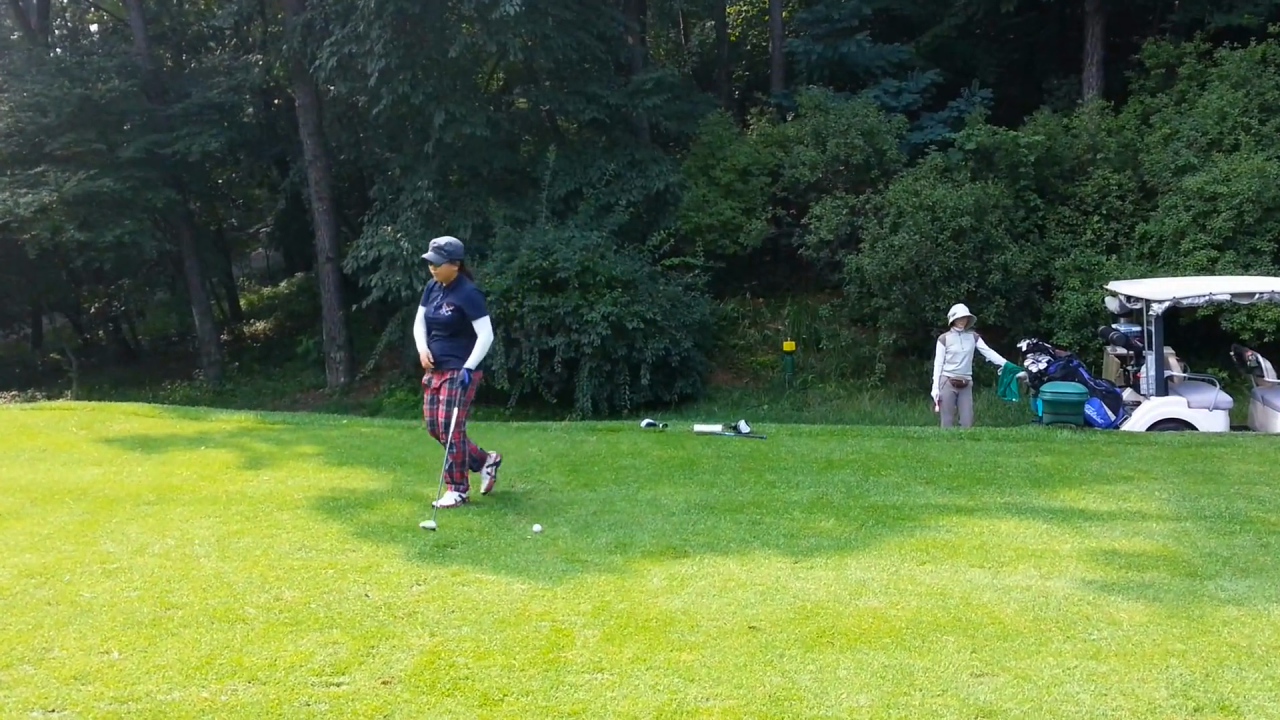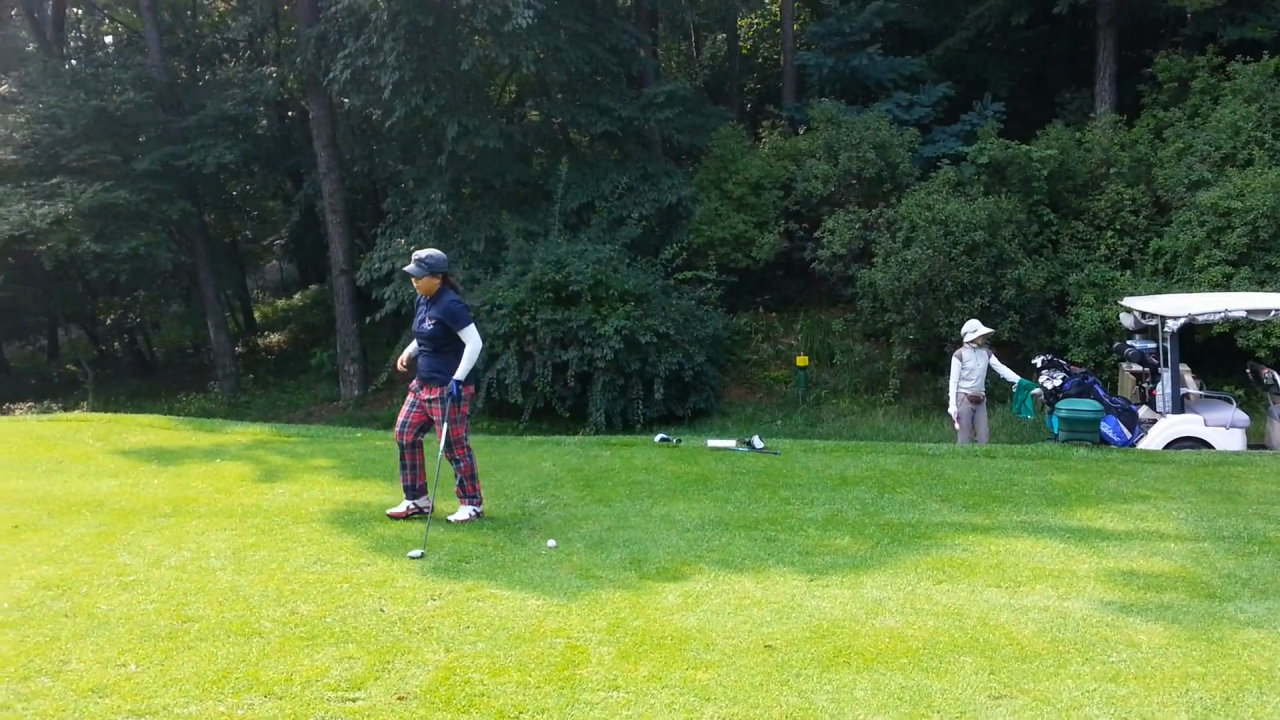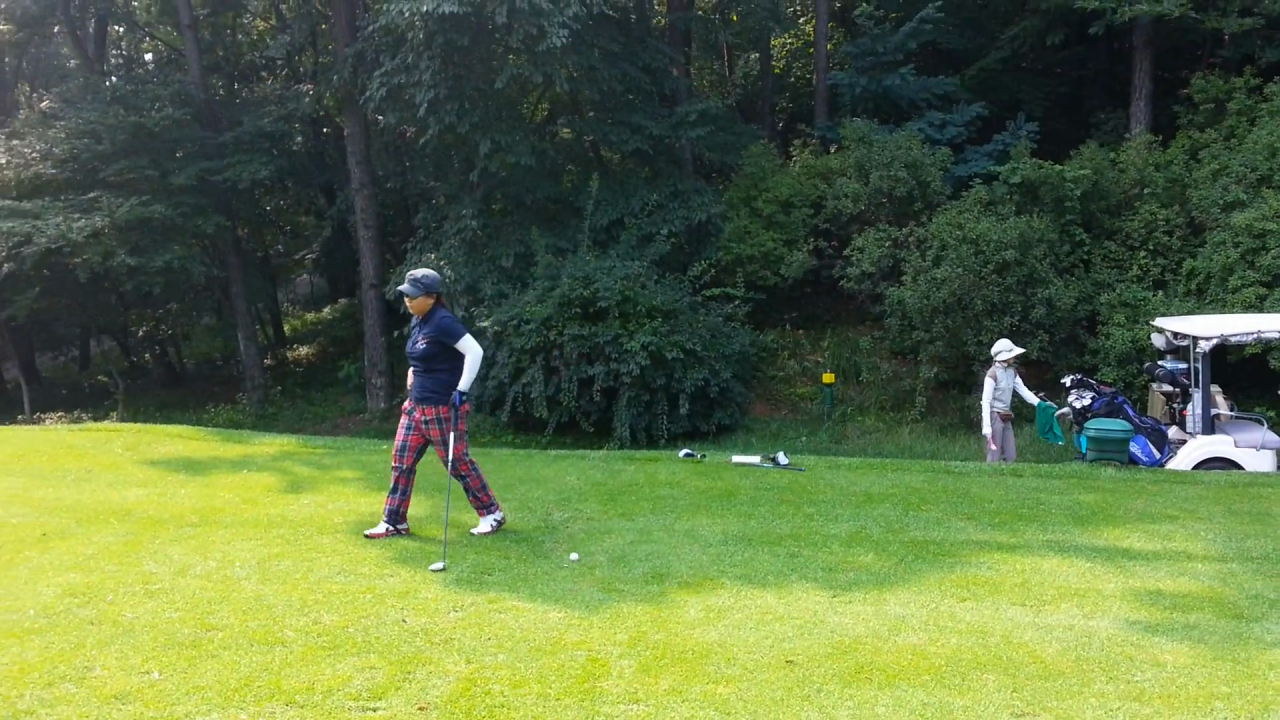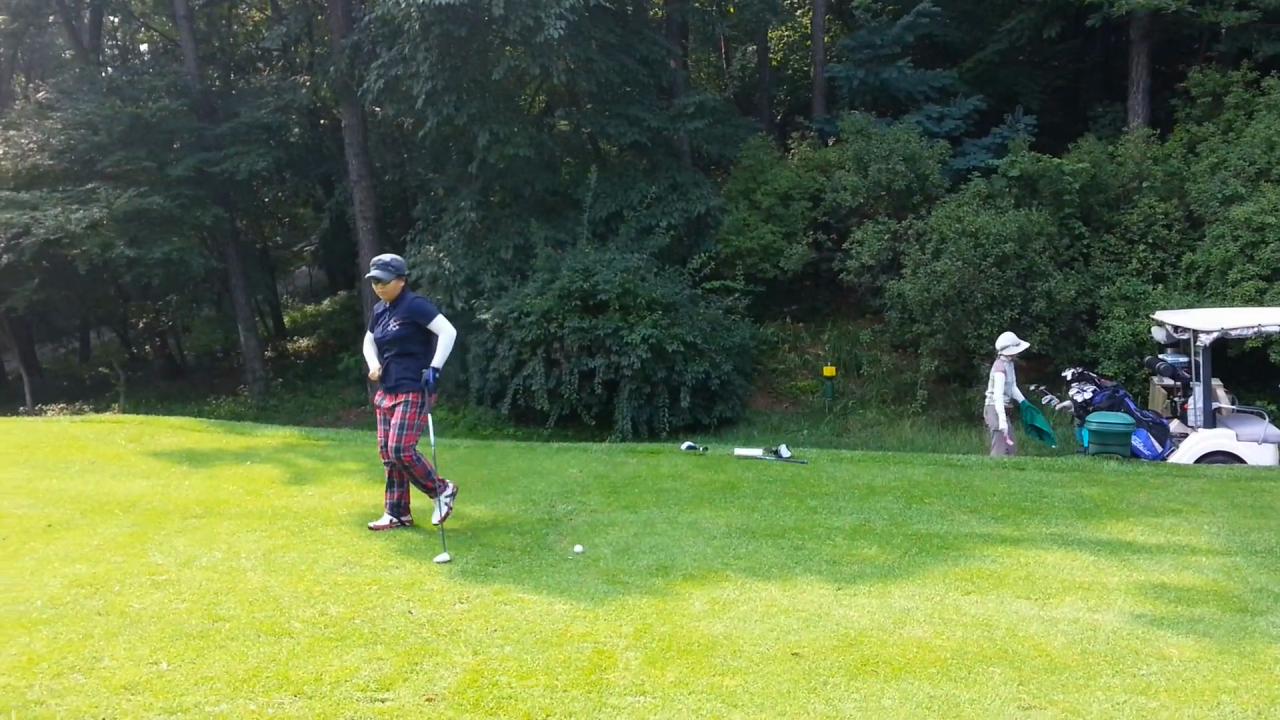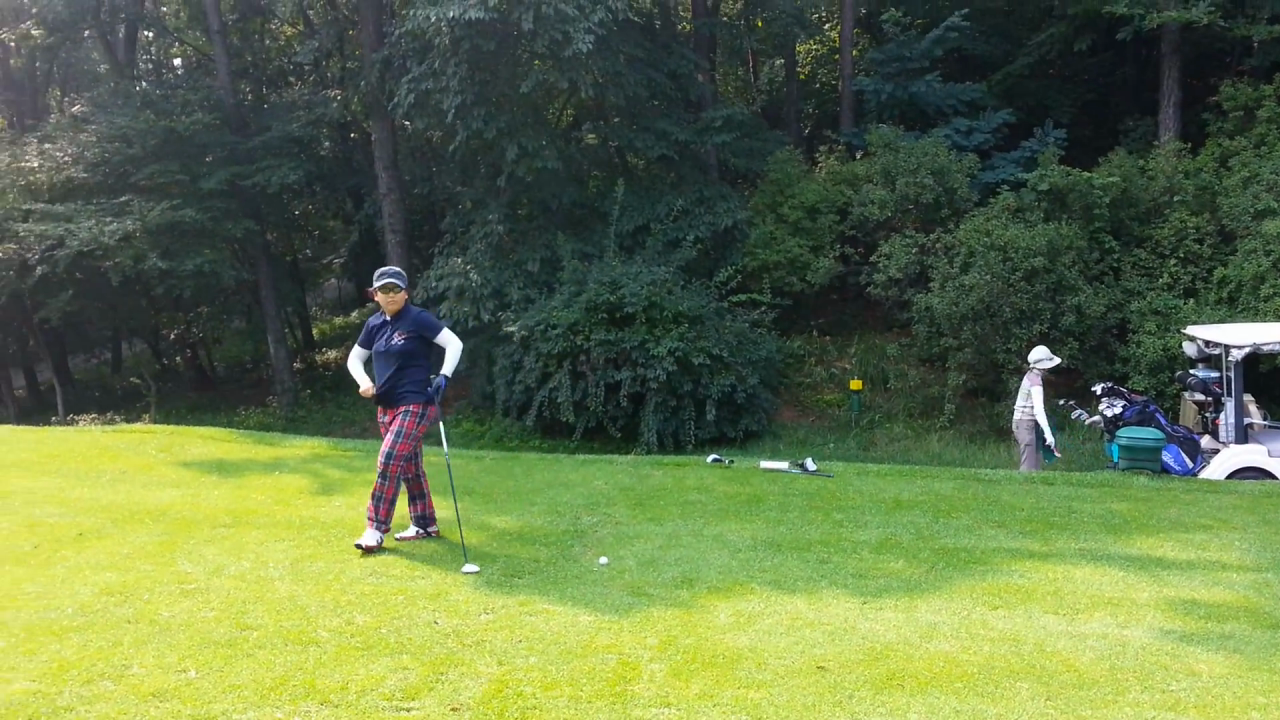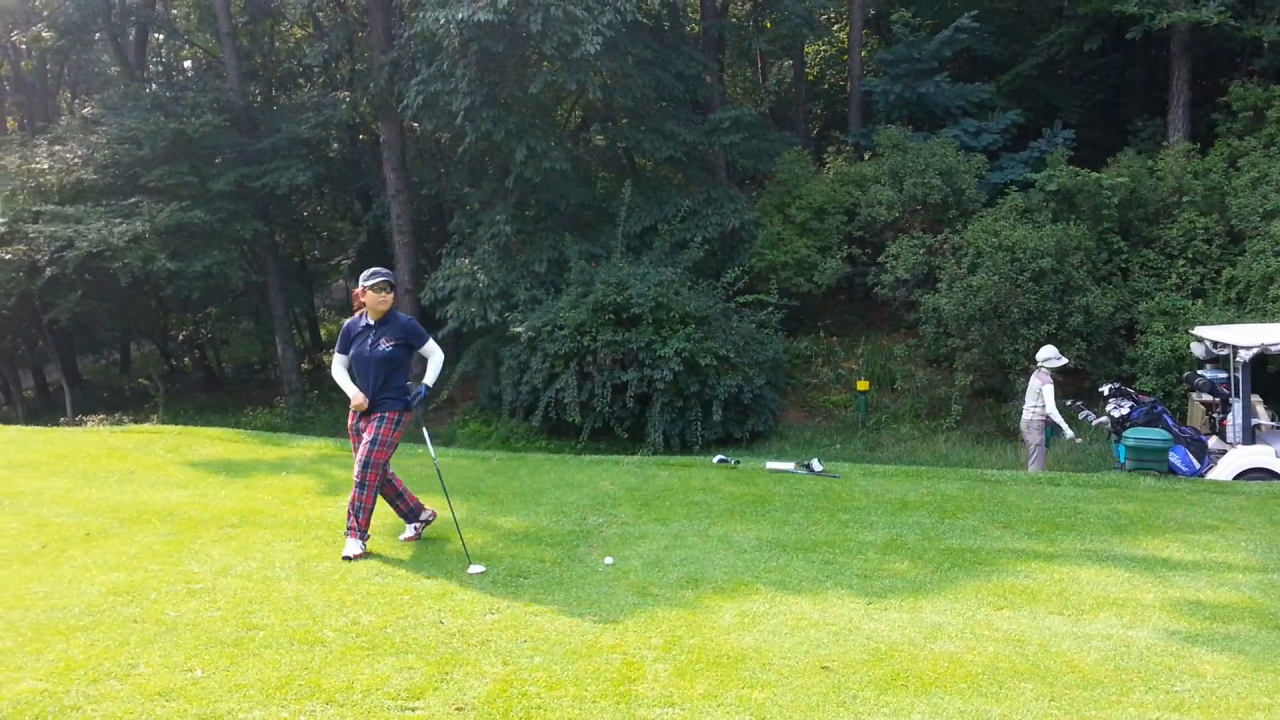
dt=0.2s
person 1, frame 1
left shoulder: (469, 293)
right shoulder: (432, 287)
left elbow: (486, 335)
right elbow: (420, 322)
left wrist: (468, 368)
right wrist: (422, 348)
left hip: (460, 372)
right hip: (436, 369)
left knee: (450, 428)
right knee: (436, 426)
left ankle: (457, 489)
right ankle: (486, 460)
person 1, frame 2
left shoulder: (450, 305)
right shoulder: (424, 301)
left elbow: (474, 343)
left wrist: (458, 379)
right wrist: (409, 351)
left hip: (449, 388)
right hip: (424, 383)
left knee: (455, 446)
right knee: (405, 435)
left ankle: (472, 503)
right ankle: (417, 499)
person 1, frame 3
left shoulder: (443, 321)
right shoulder: (418, 322)
left elbow: (474, 352)
left wrist: (461, 391)
right wrist: (413, 371)
left hip: (441, 406)
right hip: (416, 404)
left knee: (457, 462)
right knee: (402, 462)
left ankle: (491, 512)
right ankle: (394, 522)
person 1, frame 4
left shoulder: (414, 305)
right shoulder: (379, 310)
left elbow: (448, 332)
right elbow: (369, 341)
left wrist: (435, 368)
right wrist: (374, 364)
left hip: (413, 392)
right hip: (386, 392)
left knee: (400, 450)
right knee: (388, 453)
left ankle: (441, 489)
right ankle: (397, 513)
person 1, frame 5
left shoulder: (418, 318)
right shoulder: (374, 324)
left elbow: (454, 344)
right elbow: (354, 359)
left wrist: (443, 377)
right wrist: (363, 381)
left hip: (415, 404)
right hip: (387, 406)
left knee: (389, 462)
right knee: (409, 466)
left ankle: (376, 528)
right ankle: (425, 525)
person 1, frame 6
left shoulder: (404, 325)
right shoulder: (351, 327)
left elbow: (436, 355)
right elbow: (338, 367)
left wrist: (425, 386)
right wrist: (353, 392)
left hip: (390, 412)
right hip: (360, 412)
left knee: (366, 472)
right knee: (380, 473)
left ankle: (357, 536)
right ankle: (418, 514)
